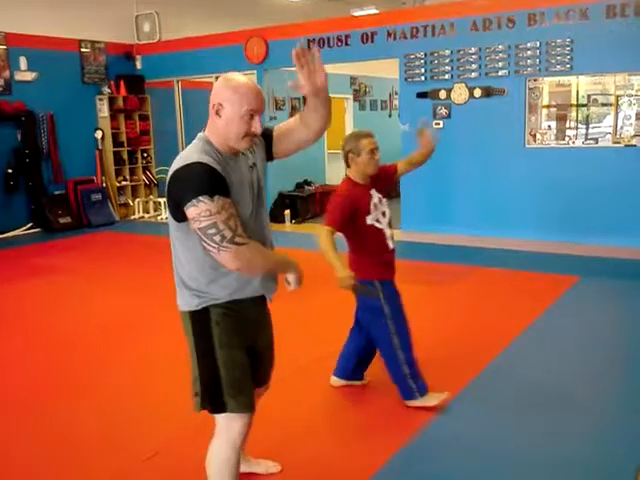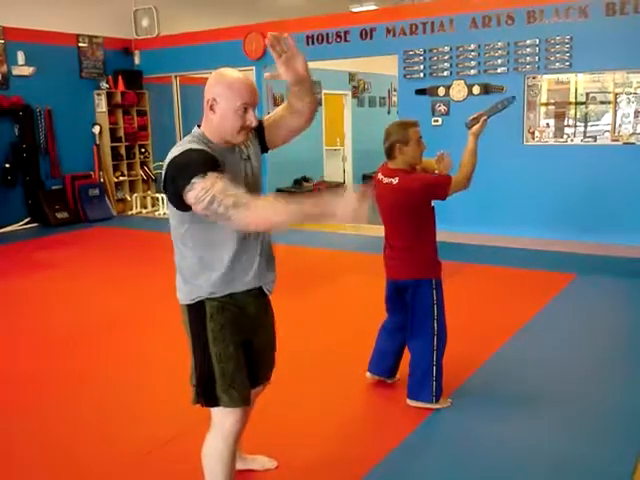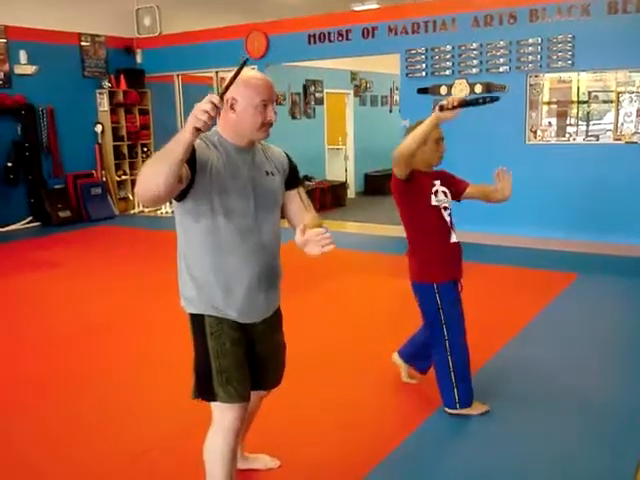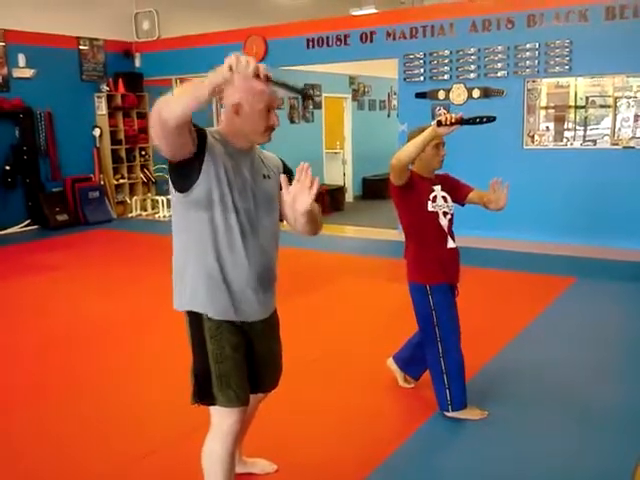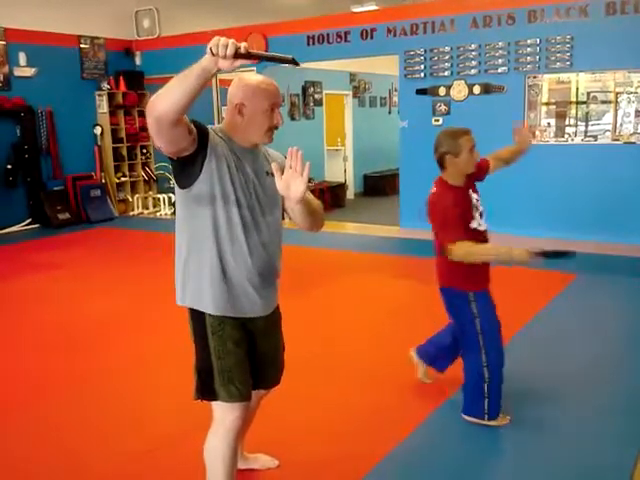
dt=1s
person 1, frame 1
left shoulder: (251, 146)
right shoulder: (195, 173)
left elbow: (308, 129)
right elbow: (235, 254)
left wrist: (317, 93)
right wrist: (288, 266)
left hip: (250, 298)
right hip: (215, 308)
left knee: (254, 389)
right knee: (233, 417)
person 1, frame 2
left shoulder: (245, 139)
right shoulder: (189, 161)
left elbow: (298, 115)
right elbow: (249, 214)
left wrist: (298, 80)
right wrist: (330, 206)
left hip: (251, 291)
right hip: (215, 301)
left knee: (252, 386)
right knee: (229, 413)
person 1, frame 3
left shoulder: (278, 160)
right shoulder: (196, 154)
left elbow: (303, 213)
right elbow: (147, 192)
left wrist: (309, 236)
right wrist: (189, 134)
left hip: (265, 302)
right hip: (215, 306)
left knee: (258, 389)
right knee: (229, 411)
person 1, frame 4
left shoulder: (271, 165)
right shoulder: (196, 149)
left elbow: (309, 229)
right elbow: (163, 115)
left wrist: (303, 209)
right wrist: (225, 74)
left hip: (260, 306)
right hip: (214, 308)
left knee: (255, 393)
right knee: (227, 414)
person 1, frame 5
left shoulder: (274, 160)
right shoulder: (200, 147)
left elbow: (313, 222)
right elbow: (159, 113)
left wrist: (297, 198)
right wrist: (212, 64)
left hip: (262, 301)
right hip: (217, 305)
left knee: (257, 389)
right knee: (230, 409)
person 2, frame 1
left shoulder: (377, 177)
right shoulder: (344, 196)
left elbow: (408, 164)
right elbow: (324, 235)
left wrist: (427, 149)
right wrist: (340, 268)
left hip: (379, 272)
right hip: (371, 277)
left knee: (366, 325)
right knee: (394, 332)
left ankle: (345, 374)
right ankle: (415, 393)
person 2, frame 2
left shoulder: (382, 175)
right shoulder: (415, 186)
left elbow: (417, 167)
right elbow: (462, 181)
left wrist: (436, 167)
right wrist: (473, 138)
left hip: (394, 267)
right hip: (420, 271)
left knee: (397, 320)
right knee: (428, 332)
left ankle: (380, 369)
right ankle: (423, 394)
person 2, frame 3
left shoulder: (442, 179)
right shoulder: (404, 180)
left elbow: (478, 192)
right elbow: (401, 153)
left wrist: (499, 194)
right wrist: (436, 117)
left hip: (443, 270)
right hip: (430, 274)
left knee: (440, 327)
right knee: (449, 337)
left ankle: (407, 357)
right ankle: (459, 402)
person 2, frame 4
left shoulder: (445, 182)
right shoulder: (405, 183)
left elbow: (477, 196)
right elbow: (398, 162)
left wrist: (494, 201)
right wrist: (435, 130)
left hip: (445, 272)
right hip: (426, 276)
left knee: (436, 330)
right knee: (444, 339)
left ankle: (402, 362)
right ankle: (454, 404)
person 2, frame 5
left shoulder: (467, 175)
right shoulder: (444, 201)
left elbow: (498, 160)
right elbow: (458, 252)
left wrist: (520, 148)
right wrist: (508, 254)
left hip: (469, 279)
right hip: (463, 283)
left knee: (466, 327)
right knee: (486, 344)
left ankle: (426, 355)
right ankle: (481, 411)
